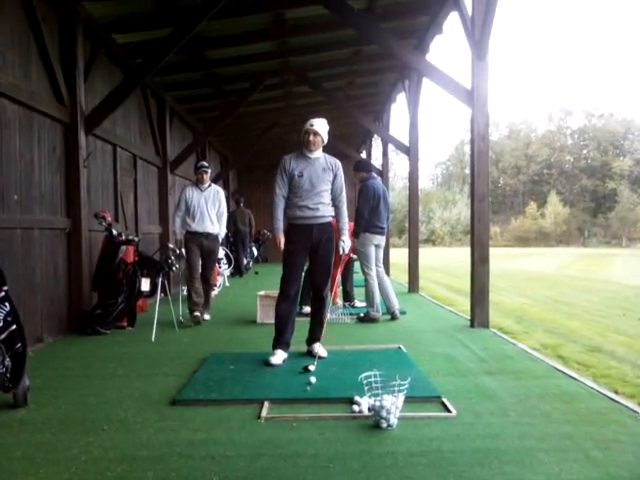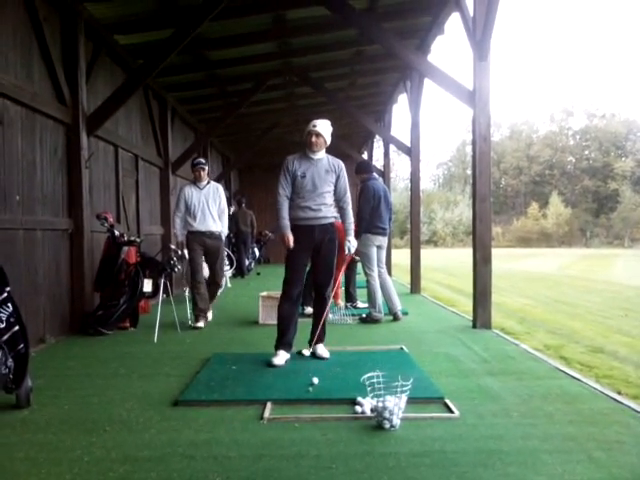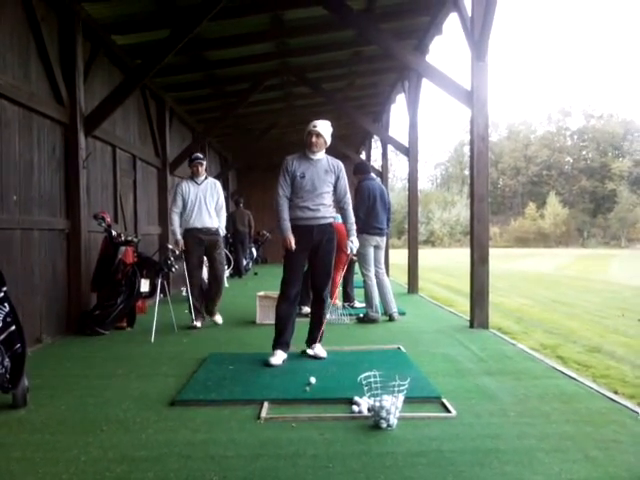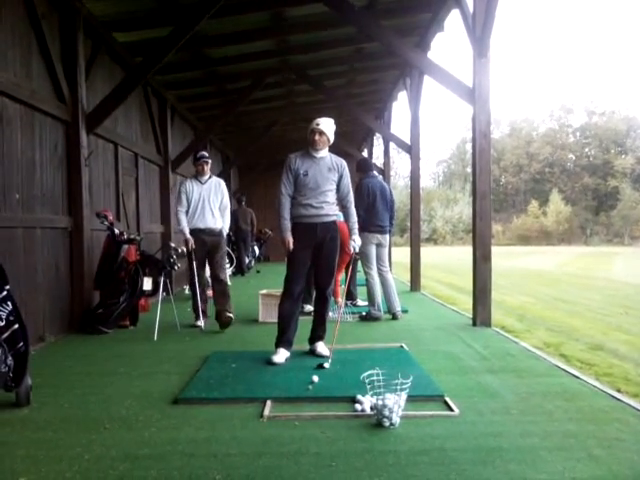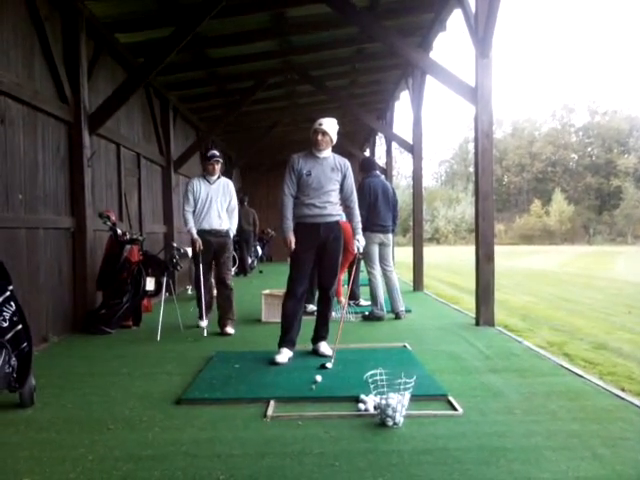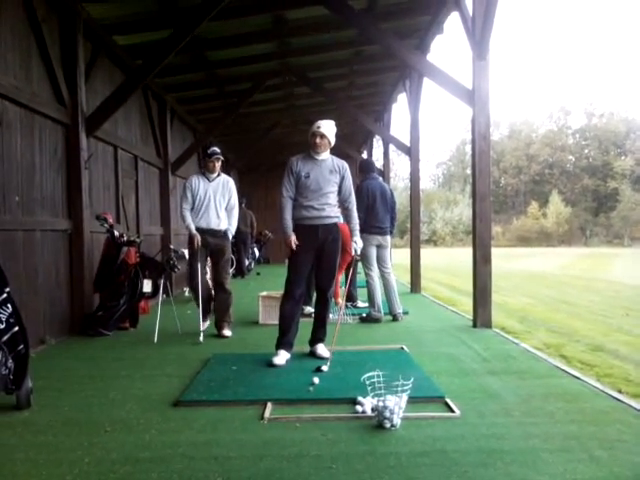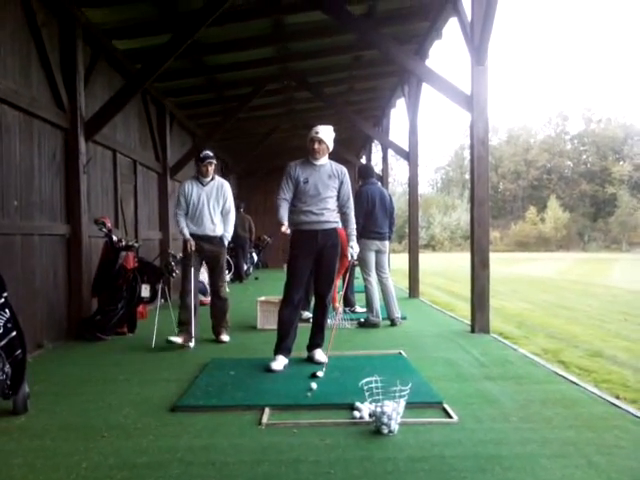
dt=0.2s
person 1, frame 1
left shoulder: (334, 165)
right shoulder: (289, 162)
left elbow: (340, 201)
right elbow: (279, 196)
left wrist: (344, 233)
right wrist: (278, 230)
left hip: (324, 230)
right hip: (297, 229)
left knee: (320, 288)
right knee: (289, 288)
left ankle: (315, 341)
right ankle: (281, 346)
person 1, frame 2
left shoulder: (336, 166)
right shoulder: (292, 163)
left elbow: (344, 201)
right elbow: (283, 197)
left wrist: (350, 233)
right wrist: (285, 229)
left hip: (327, 231)
right hip: (299, 230)
left knee: (323, 289)
right knee: (292, 289)
left ankle: (317, 341)
right ankle: (283, 346)
person 1, frame 3
left shoulder: (336, 166)
right shoulder: (291, 163)
left elbow: (344, 201)
right elbow: (282, 198)
left wrist: (352, 233)
right wrist: (286, 231)
left hip: (325, 231)
right hip: (298, 230)
left knee: (321, 289)
right knee: (290, 289)
left ankle: (314, 341)
right ankle: (281, 346)
person 1, frame 4
left shoulder: (339, 164)
right shoulder: (294, 161)
left elbow: (347, 200)
right elbow: (285, 196)
left wrist: (354, 232)
right wrist: (285, 230)
left hip: (329, 229)
right hip: (301, 228)
left knee: (324, 287)
right knee: (293, 287)
left ankle: (317, 340)
right ankle: (283, 344)
person 1, frame 5
left shoulder: (342, 164)
right shoulder: (297, 161)
left elbow: (350, 199)
right elbow: (288, 196)
left wrist: (357, 231)
right wrist: (288, 230)
left hip: (332, 229)
right hip: (304, 228)
left knee: (327, 287)
right knee: (296, 287)
left ankle: (320, 339)
right ankle: (286, 344)
person 1, frame 6
left shoulder: (341, 166)
right shoulder: (296, 163)
left elbow: (348, 202)
right elbow: (287, 196)
left wrist: (355, 233)
right wrist: (288, 229)
left hip: (330, 231)
right hip: (303, 230)
left knee: (325, 289)
right knee: (294, 289)
left ankle: (318, 342)
right ankle: (284, 346)
person 1, frame 7
left shoulder: (340, 171)
right shoulder: (295, 168)
left elbow: (347, 207)
right elbow: (283, 198)
left wrist: (352, 238)
right wrist: (284, 220)
left hip: (329, 236)
right hip: (302, 235)
left knee: (323, 294)
right knee: (293, 294)
left ankle: (316, 347)
right ankle: (282, 351)
person 2, frame 1
left shoulder: (218, 192)
right shoulder: (187, 191)
left elbow: (222, 216)
right elbow: (179, 214)
left wrist: (219, 237)
right wrist: (178, 235)
left hip: (212, 237)
right hip: (193, 237)
left knee: (207, 275)
right knee: (194, 273)
left ankle: (204, 309)
right ankle: (196, 310)
person 2, frame 2
left shoulder: (217, 189)
right shoulder: (186, 190)
left elbow: (223, 213)
right elbow: (178, 215)
left wrist: (222, 234)
right wrist: (179, 237)
left hip: (215, 236)
right hip: (195, 237)
left knee: (217, 276)
right knee: (197, 276)
left ankle: (206, 304)
right ankle: (200, 315)
person 2, frame 3
left shoulder: (215, 185)
right shoulder: (183, 186)
left elbow: (221, 210)
right elbow: (175, 212)
left wrist: (220, 231)
right wrist: (178, 235)
left hip: (213, 233)
right hip: (191, 234)
left knee: (218, 273)
right knee: (193, 276)
left ankle: (211, 308)
right ankle: (197, 316)
person 2, frame 4
left shoulder: (219, 184)
right shoulder: (186, 185)
left elbow: (225, 210)
right elbow: (181, 211)
left wrist: (223, 232)
right wrist: (186, 234)
left hip: (216, 234)
right hip: (195, 235)
left knee: (219, 275)
right knee: (197, 277)
left ankle: (224, 314)
right ankle: (200, 315)
person 2, frame 5
left shoulder: (228, 184)
right shoulder: (194, 184)
left elbow: (233, 211)
right elbow: (187, 211)
left wrist: (230, 233)
right wrist: (194, 235)
left hip: (222, 236)
right hip: (201, 236)
left knee: (224, 278)
right knee: (201, 278)
left ankle: (226, 321)
right ankle: (205, 313)
person 2, frame 6
left shoulder: (228, 182)
right shoulder: (193, 181)
left elbow: (233, 210)
right elbow: (185, 208)
left wrist: (229, 234)
right wrist: (192, 231)
left hip: (221, 235)
right hip: (199, 235)
left knee: (222, 281)
right knee: (195, 278)
left ankle: (223, 323)
right ankle: (206, 311)
person 2, frame 7
left shoulder: (223, 186)
right shoulder: (187, 186)
left elbow: (229, 214)
right elbow: (180, 213)
left wrist: (225, 240)
right wrist: (186, 236)
left hip: (216, 241)
right hip: (193, 241)
left knee: (218, 287)
right knee: (188, 285)
left ankle: (221, 329)
right ankle: (185, 332)
person 3, frame 1
left shoulder: (367, 186)
right shoulder: (381, 186)
left elbow: (362, 213)
right elbow: (386, 212)
left wrist: (356, 235)
left hip: (367, 234)
right hip: (380, 234)
left knee: (370, 273)
right knee: (379, 271)
left ankle: (374, 312)
right ankle: (394, 308)
person 3, frame 2
left shoulder: (367, 187)
right shoulder: (383, 187)
left elbow: (362, 214)
right elbow: (389, 212)
left wrist: (357, 236)
left hip: (369, 235)
right hip: (383, 235)
left knee: (371, 274)
right knee: (382, 272)
left ankle: (376, 313)
right ankle: (396, 309)
person 3, frame 3
left shoulder: (363, 187)
right shoulder: (381, 187)
left elbow: (358, 214)
right elbow: (388, 212)
left hip: (366, 235)
right hip: (381, 235)
left knee: (368, 274)
right knee: (380, 272)
left ankle: (373, 313)
right ankle: (392, 311)
person 3, frame 4
left shoulder: (363, 185)
right shoulder: (384, 185)
left elbow: (359, 212)
right elbow: (392, 210)
left hip: (368, 233)
right hip: (384, 233)
left knee: (371, 272)
right knee: (385, 270)
left ankle: (375, 311)
right ankle: (395, 309)
person 3, frame 5
left shoulder: (365, 184)
right shoulder: (388, 185)
left elbow: (361, 212)
right elbow: (395, 210)
left hip: (371, 233)
right hip: (387, 233)
left knee: (373, 272)
right knee: (389, 270)
left ankle: (378, 311)
right ankle: (399, 309)
person 3, frame 6
left shoulder: (363, 187)
right shoulder: (386, 187)
left elbow: (359, 214)
right elbow: (393, 212)
left hip: (369, 235)
right hip: (385, 235)
left knee: (371, 273)
right knee: (387, 271)
left ankle: (376, 313)
right ankle: (396, 311)
person 3, frame 7
left shoulder: (363, 192)
right shoulder: (385, 192)
left elbow: (358, 219)
right elbow: (392, 217)
left hip: (367, 240)
right hip: (383, 240)
left knee: (369, 279)
right knee: (385, 277)
left ankle: (374, 318)
right ankle: (395, 315)
